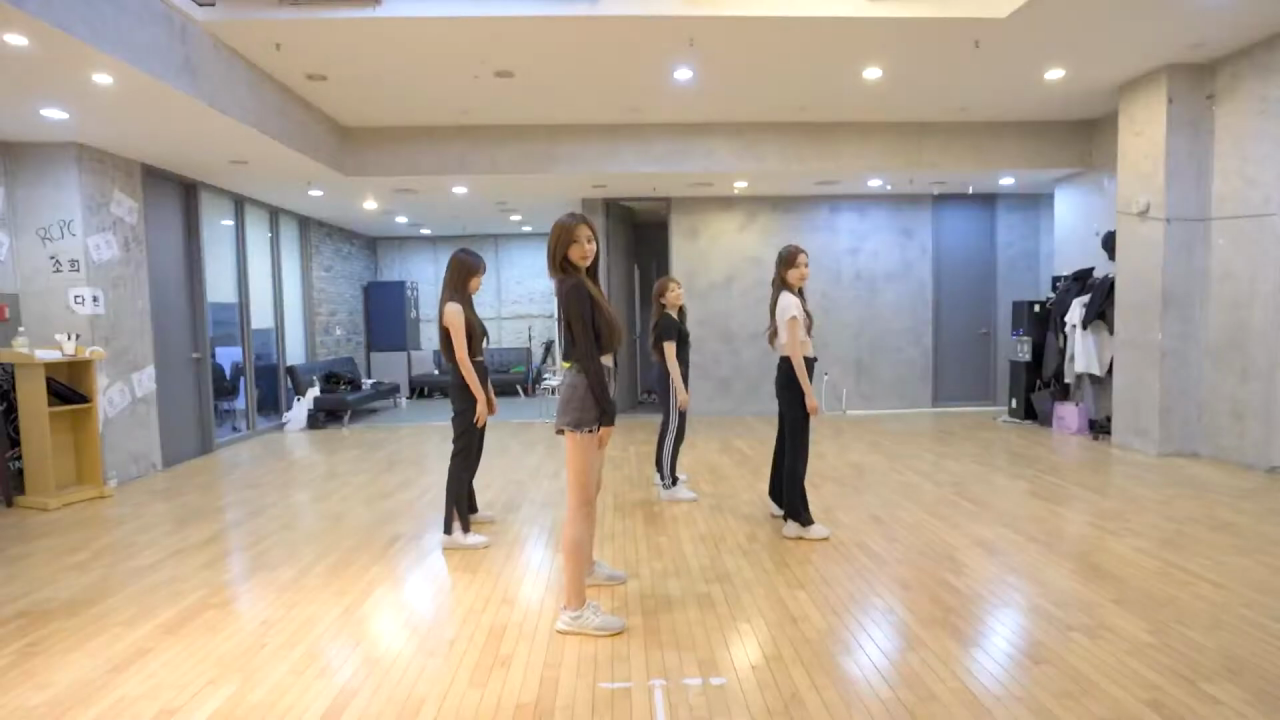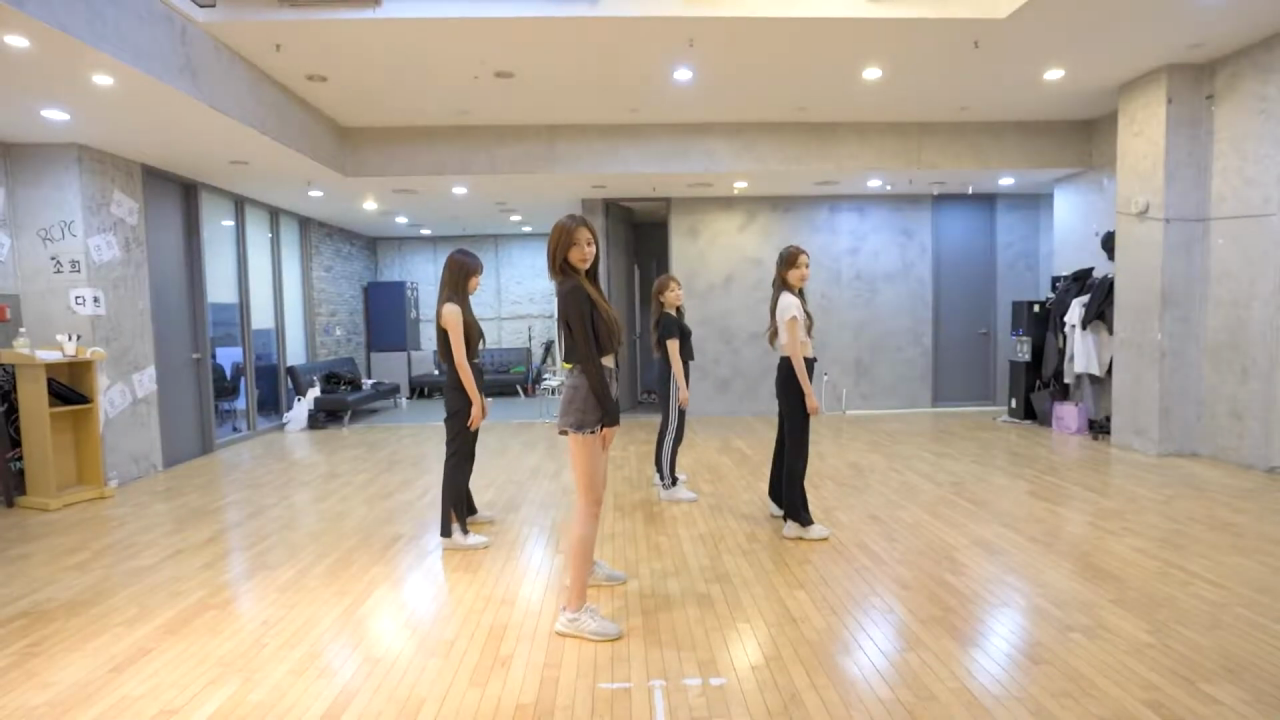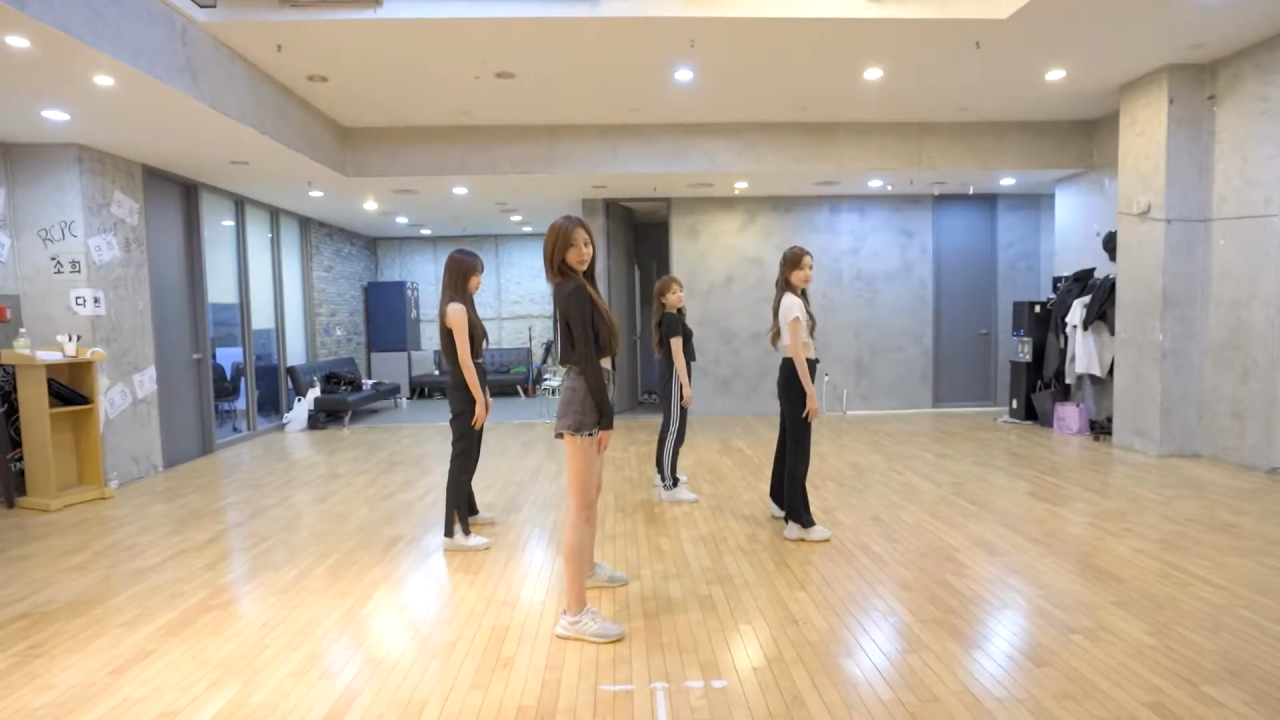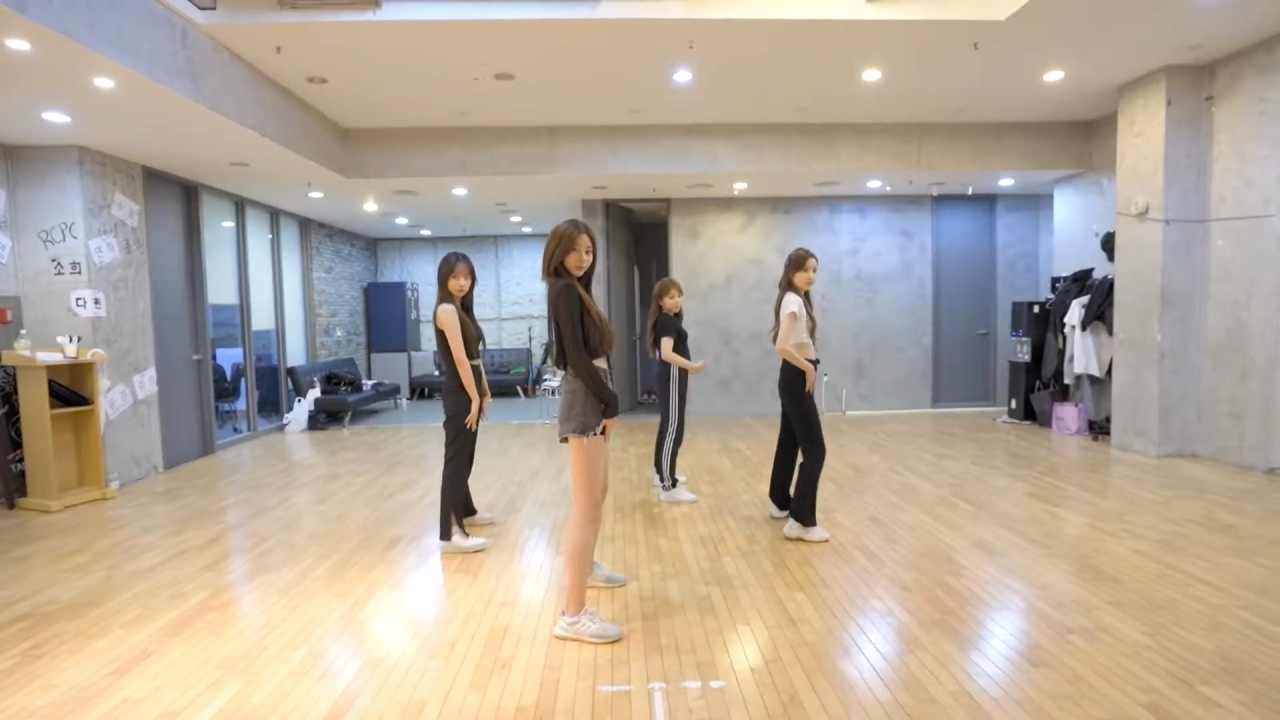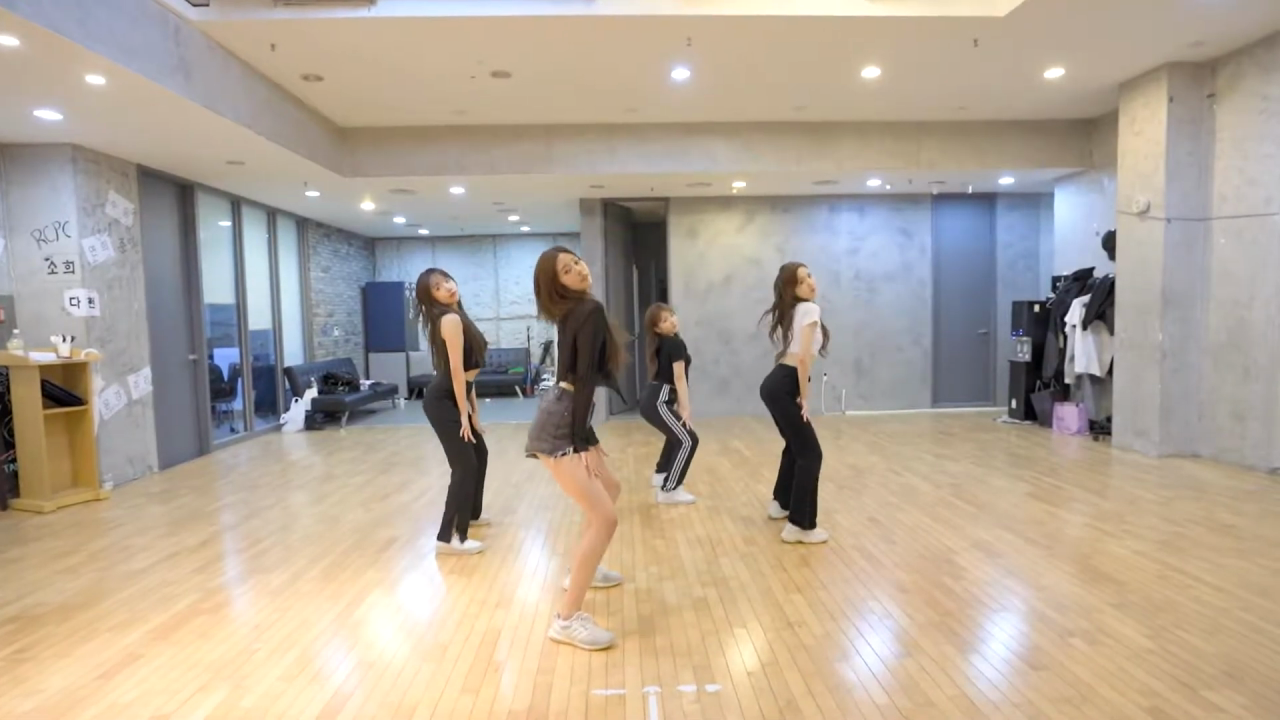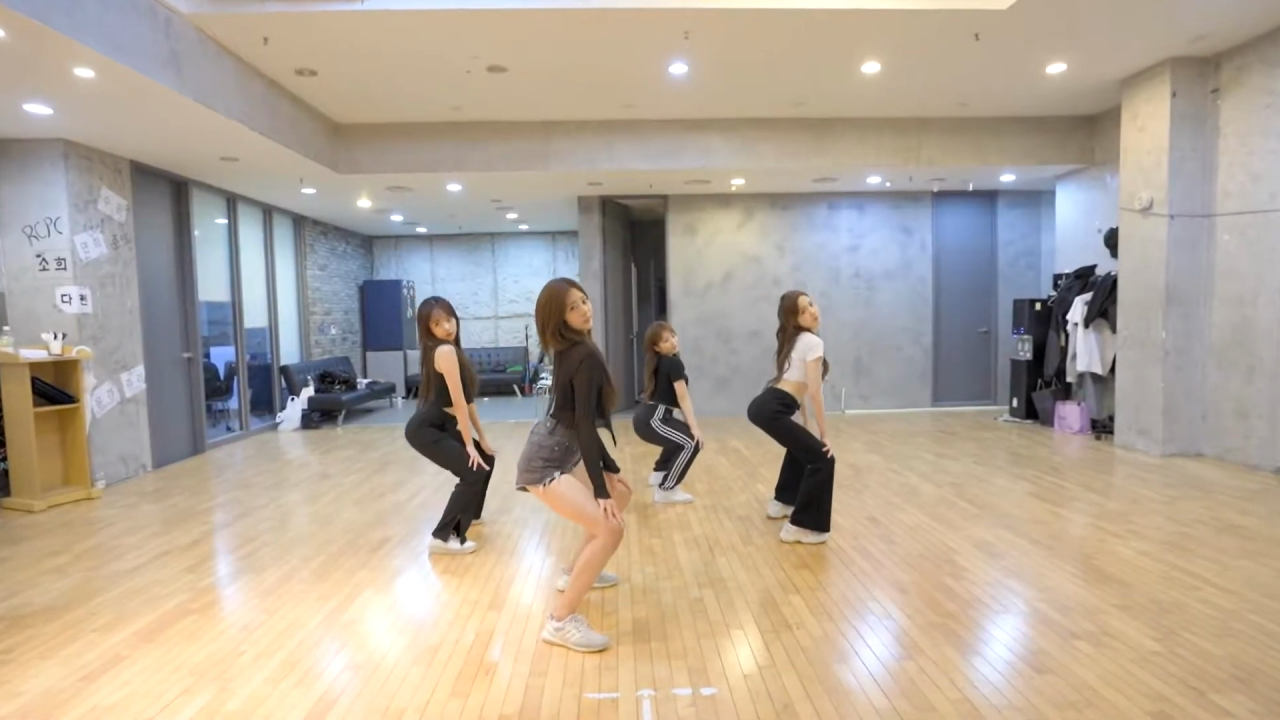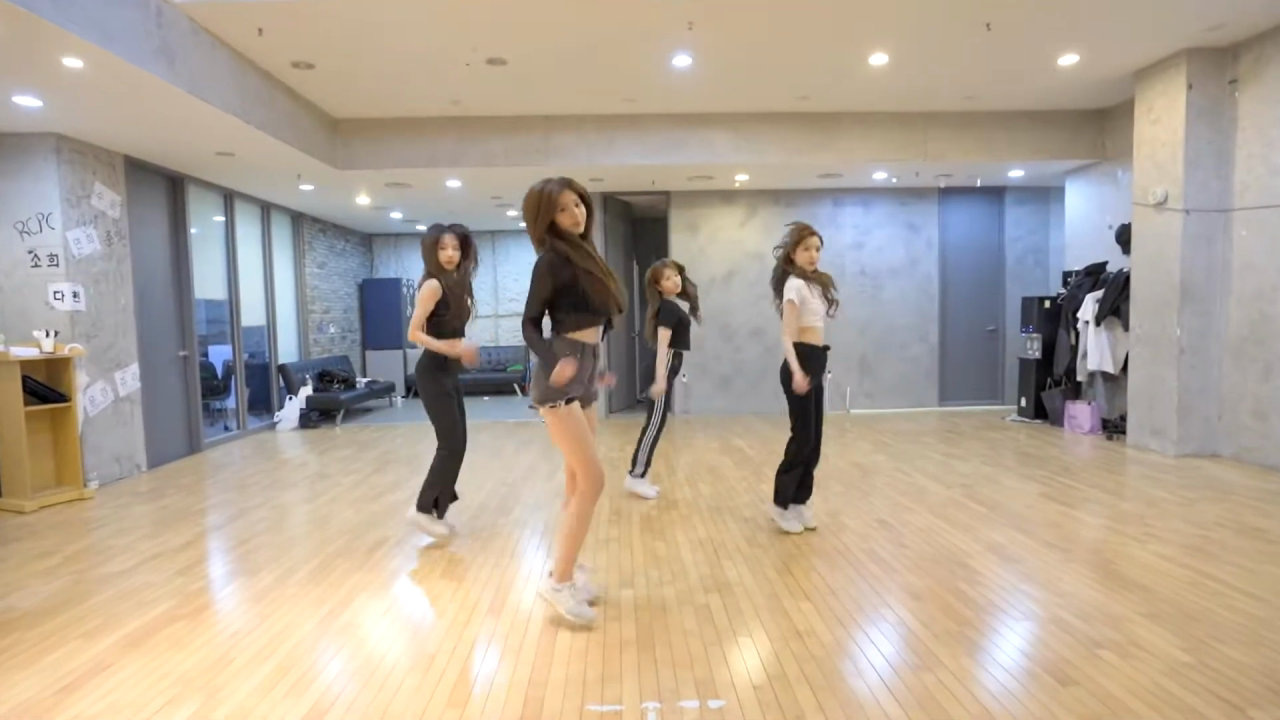
dt=0.7s
person 1, frame 1
left shoulder: (581, 285)
right shoulder: (576, 288)
right elbow: (587, 354)
left wrist: (605, 409)
right wrist: (606, 412)
left hip: (590, 393)
right hip: (584, 397)
left knee: (592, 491)
right knee: (581, 500)
left ankle: (586, 566)
right ankle: (574, 609)
person 1, frame 2
left shoulder: (584, 286)
right shoulder: (573, 290)
right elbow: (588, 355)
left wrist: (609, 409)
right wrist: (609, 412)
left hip: (596, 395)
right hip: (586, 398)
left knee: (596, 491)
right knee: (588, 501)
left ankle: (587, 566)
right ankle: (574, 611)
person 1, frame 3
left shoulder: (578, 287)
right shoulder: (574, 290)
right elbow: (586, 358)
left wrist: (603, 412)
right wrist: (605, 416)
left hip: (590, 397)
right hip: (583, 400)
left knee: (593, 493)
right knee: (581, 504)
left ankle: (588, 567)
right ankle: (574, 614)
person 1, frame 4
left shoulder: (574, 288)
right shoulder: (564, 289)
right elbow: (577, 356)
left wrist: (606, 402)
right wrist: (611, 403)
left hip: (591, 398)
right hip: (584, 401)
left knee: (598, 493)
right knee: (586, 506)
left ankle: (585, 567)
right ankle: (572, 615)
person 1, frame 5
left shoulder: (576, 312)
right shoulder: (590, 310)
right elbow: (584, 378)
left wrist: (587, 437)
right wrist: (583, 442)
left hip: (565, 419)
right hip: (558, 427)
left knee: (610, 489)
right knee: (604, 518)
left ankle: (582, 570)
right ankle: (567, 619)
person 1, frame 6
left shoulder: (571, 350)
right shoulder: (585, 356)
left elbow: (583, 423)
right elbow: (586, 425)
left wrist: (609, 468)
right wrist: (599, 490)
left hip: (558, 453)
right hip: (546, 461)
left knee: (621, 494)
right knee: (611, 525)
left ankle: (575, 572)
right ankle: (561, 620)
person 1, frame 7
left shoulder: (581, 252)
right shoulder: (553, 258)
right elbow: (529, 323)
left wrist: (595, 368)
right wrist: (551, 362)
left hip: (584, 370)
right hip: (561, 376)
left knee: (579, 478)
right knee: (590, 480)
left ankle: (568, 566)
right ankle: (560, 580)
person 2, frame 1
left shoulder: (464, 306)
right shoulder: (453, 308)
right elbow: (463, 358)
left wrist: (489, 392)
right wrist: (480, 397)
left hip: (474, 386)
right hip: (466, 390)
left knee: (472, 452)
right knee: (464, 454)
left ankle: (468, 509)
right ankle: (454, 530)
person 2, frame 2
left shoulder: (461, 307)
right shoulder: (451, 309)
right elbow: (460, 360)
left wrist: (479, 398)
right wrist: (475, 401)
left hip: (468, 389)
right hip: (460, 392)
left knee: (466, 455)
right knee: (457, 457)
left ankle: (466, 510)
right ankle: (452, 531)
person 2, frame 3
left shoulder: (464, 306)
right shoulder: (456, 308)
right elbow: (464, 359)
left wrist: (485, 394)
right wrist: (478, 399)
left hip: (471, 388)
right hip: (465, 391)
left knee: (470, 455)
right knee: (462, 457)
left ankle: (468, 510)
right ankle: (454, 532)
person 2, frame 4
left shoulder: (462, 308)
right shoulder: (446, 309)
right elbow: (459, 357)
left wrist: (484, 391)
right wrist: (474, 398)
left hip: (470, 389)
right hip: (459, 391)
left knee: (465, 456)
right knee: (456, 459)
left ankle: (465, 510)
right ankle: (450, 534)
person 2, frame 5
left shoulder: (459, 317)
right shoulder: (451, 319)
right elbow: (456, 370)
left wrist: (474, 409)
right wrist: (464, 413)
left hip: (456, 397)
right hip: (443, 400)
left knee: (479, 454)
right knee: (465, 464)
left ankle: (469, 513)
right ankle: (449, 537)
person 2, frame 6
left shoulder: (452, 350)
right shoulder: (445, 350)
left elbow: (467, 400)
right elbow: (458, 402)
left wrist: (481, 438)
right wrist: (469, 445)
left hip: (440, 425)
right hip: (424, 430)
left knee: (486, 459)
right knee: (473, 472)
left ankle: (468, 514)
right ankle: (443, 537)
person 2, frame 7
left shoulder: (455, 282)
right shoulder: (433, 284)
right elbow: (414, 334)
left wrist: (461, 349)
right wrist: (451, 348)
left hip: (448, 369)
right hip: (434, 370)
left knee: (457, 439)
right knee: (452, 442)
left ankle: (439, 503)
right ankle: (426, 509)
person 3, frame 1
left shoulder: (788, 299)
right shoulder: (791, 301)
right elbow: (795, 351)
left wrist: (805, 388)
right wrist: (809, 392)
left hip: (789, 376)
right hip: (794, 377)
left knee: (787, 441)
right knee: (797, 447)
left ankle: (780, 500)
right ankle: (798, 520)
person 3, frame 2
left shoulder: (789, 300)
right shoulder: (790, 302)
right elbow: (794, 351)
left wrist: (805, 388)
right wrist: (809, 392)
left hip: (789, 376)
right hip: (794, 377)
left knee: (787, 441)
right knee: (797, 447)
left ankle: (780, 501)
right ankle: (797, 521)
person 3, frame 3
left shoulder: (791, 300)
right shoulder: (793, 302)
right elbow: (797, 352)
left wrist: (807, 389)
right wrist: (811, 393)
left hip: (792, 377)
right hip: (796, 378)
left knee: (788, 442)
right knee: (798, 448)
left ankle: (781, 501)
right ankle: (798, 522)
person 3, frame 4
left shoulder: (797, 300)
right shoulder: (793, 301)
right elbow: (782, 347)
left wrist: (806, 368)
right wrist: (809, 368)
left hip: (793, 379)
right hip: (797, 380)
left knee: (790, 442)
right knee: (814, 450)
left ankle: (781, 502)
right ankle: (800, 521)
person 3, frame 5
left shoulder: (790, 311)
right shoulder: (810, 309)
right elbow: (803, 358)
left wrist: (798, 394)
right wrist: (804, 398)
left hip: (774, 384)
right hip: (783, 387)
left knee: (796, 445)
right knee: (810, 453)
left ankle: (781, 503)
right ankle: (799, 525)
person 3, frame 6
left shoulder: (794, 340)
right shoulder: (812, 342)
right elbow: (815, 391)
left wrist: (805, 423)
right wrist: (822, 434)
left hip: (762, 406)
right hip: (772, 410)
left knee: (801, 445)
right knee: (822, 458)
left ankle: (783, 501)
right ankle: (802, 526)
person 3, frame 7
left shoulder: (814, 282)
right shoulder: (795, 285)
right elbow: (788, 335)
right wrist: (796, 371)
left hip: (814, 364)
right hip: (801, 365)
left knee: (812, 439)
right knee: (803, 438)
left ankle: (795, 499)
right ankle: (784, 503)
person 4, frame 1
left shoulder: (677, 317)
right shoulder: (668, 322)
right elbow: (670, 358)
left wrist: (683, 384)
right wrist: (680, 389)
left hip: (676, 377)
right hip: (672, 379)
left knee: (670, 426)
right knee: (675, 429)
left ankle: (663, 472)
right ankle: (669, 486)
person 4, frame 2
left shoulder: (674, 317)
right shoulder: (669, 321)
right elbow: (674, 356)
left wrist: (681, 384)
right wrist: (682, 387)
left hip: (672, 377)
right hip: (673, 378)
left knee: (668, 427)
right knee: (673, 430)
left ankle: (662, 472)
right ankle: (668, 487)
person 4, frame 3
left shoulder: (671, 318)
right shoulder: (673, 320)
right elbow: (678, 355)
right wrist: (686, 386)
left hip: (671, 377)
right hip: (675, 378)
left knee: (669, 427)
right knee: (675, 430)
left ankle: (663, 473)
right ankle: (669, 487)
person 4, frame 4
left shoulder: (668, 320)
right shoulder: (668, 321)
right elbow: (666, 354)
left wrist: (687, 365)
right wrist: (690, 366)
left hip: (671, 377)
right hip: (673, 378)
left knee: (667, 428)
right knee: (674, 431)
left ankle: (662, 473)
right ankle: (669, 488)
person 4, frame 5
left shoulder: (662, 344)
right shoulder: (675, 344)
right elbow: (679, 378)
left wrist: (680, 405)
right wrist: (686, 408)
left hip: (652, 399)
right hip: (658, 402)
left knee: (678, 433)
right knee: (688, 440)
left ankle: (661, 473)
right ankle: (669, 490)
person 4, frame 6
left shoulder: (662, 363)
right shoulder: (673, 364)
left elbow: (678, 397)
right elbow: (683, 397)
left wrist: (690, 424)
right wrist: (694, 427)
left hip: (647, 417)
right hip: (651, 420)
left knee: (683, 434)
right knee: (692, 442)
left ankle: (659, 473)
right ankle: (666, 490)
person 4, frame 7
left shoulder: (671, 305)
right shoulder: (669, 307)
right elbow: (663, 343)
right wrist: (660, 378)
left hip: (666, 369)
right hip: (661, 370)
left knee: (656, 421)
right knee: (655, 422)
left ankle: (639, 473)
right ankle: (637, 477)
